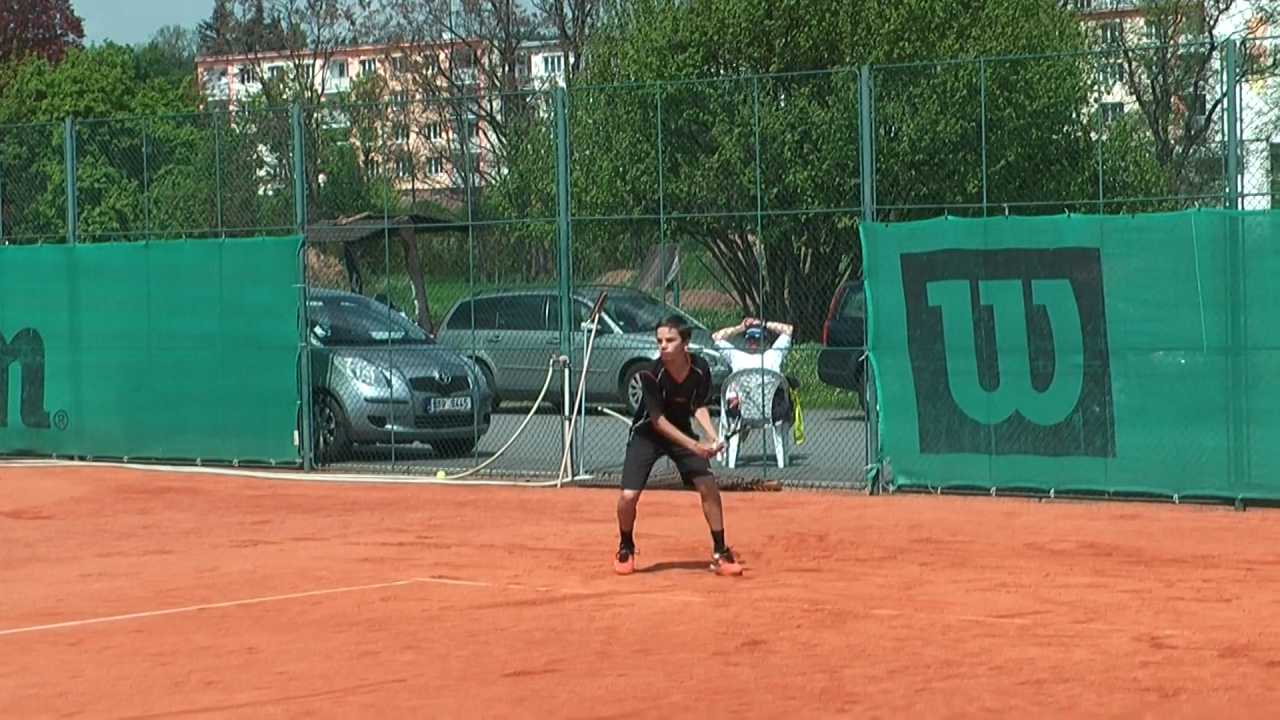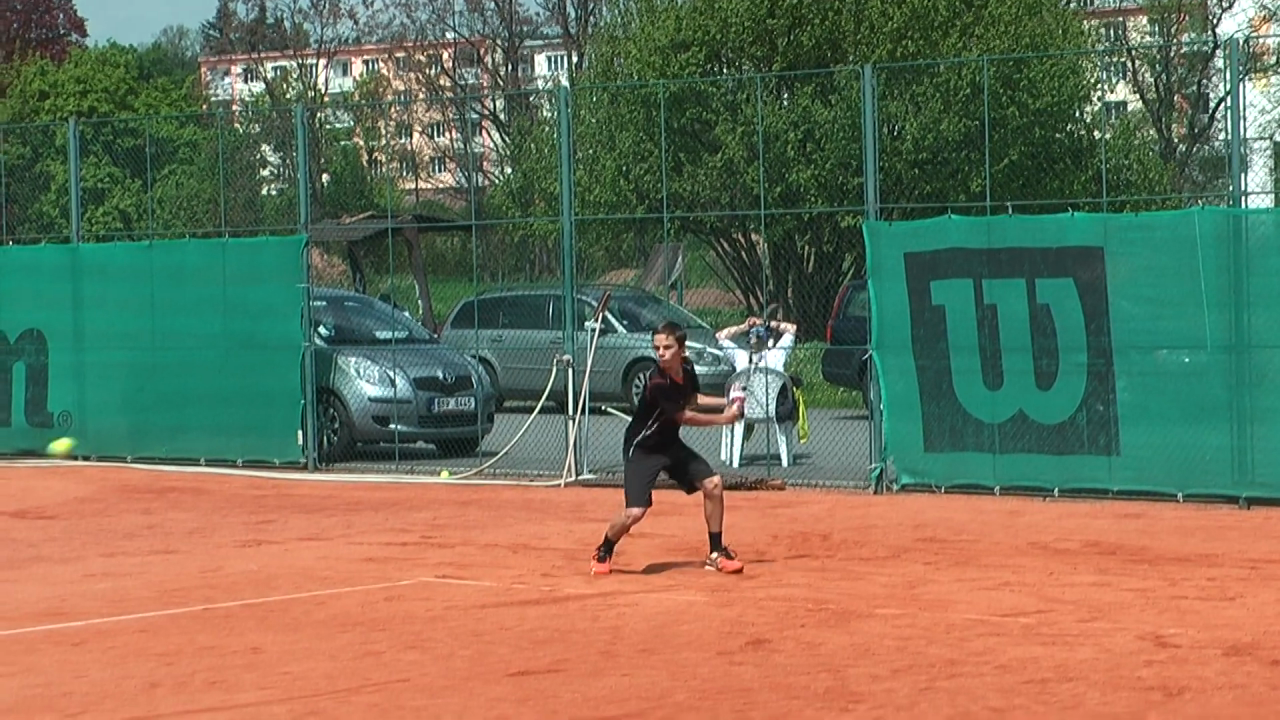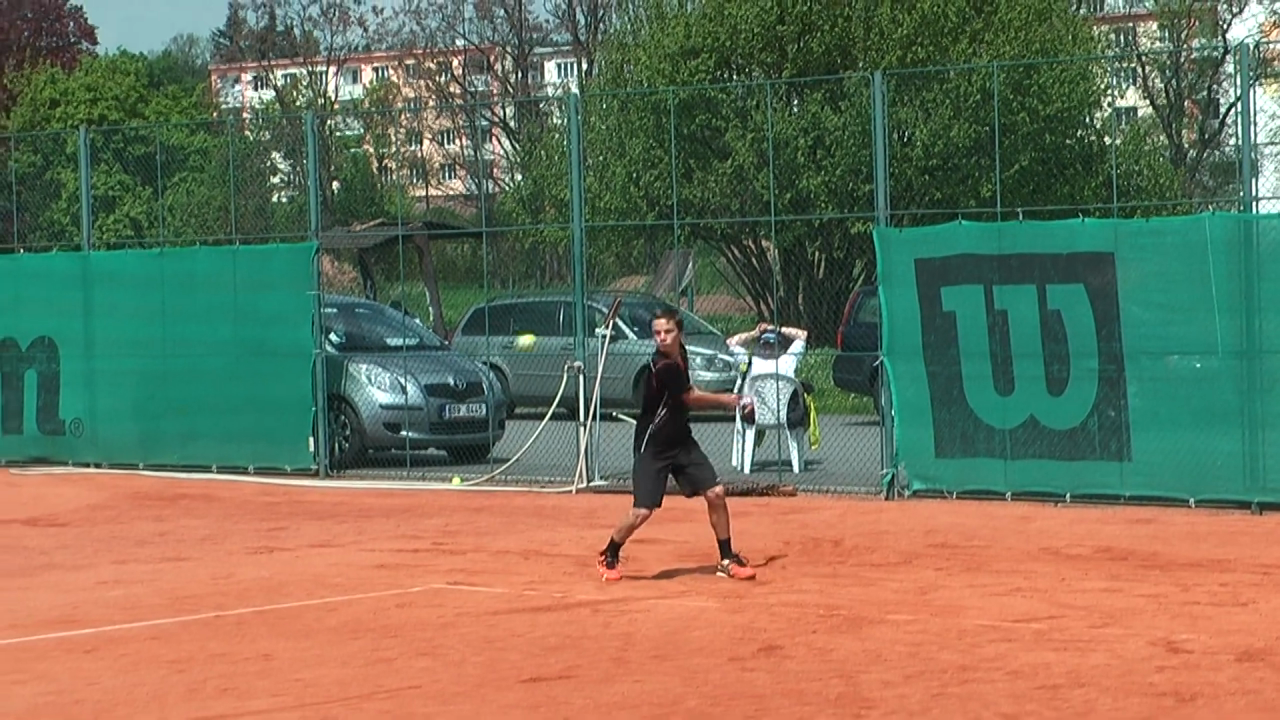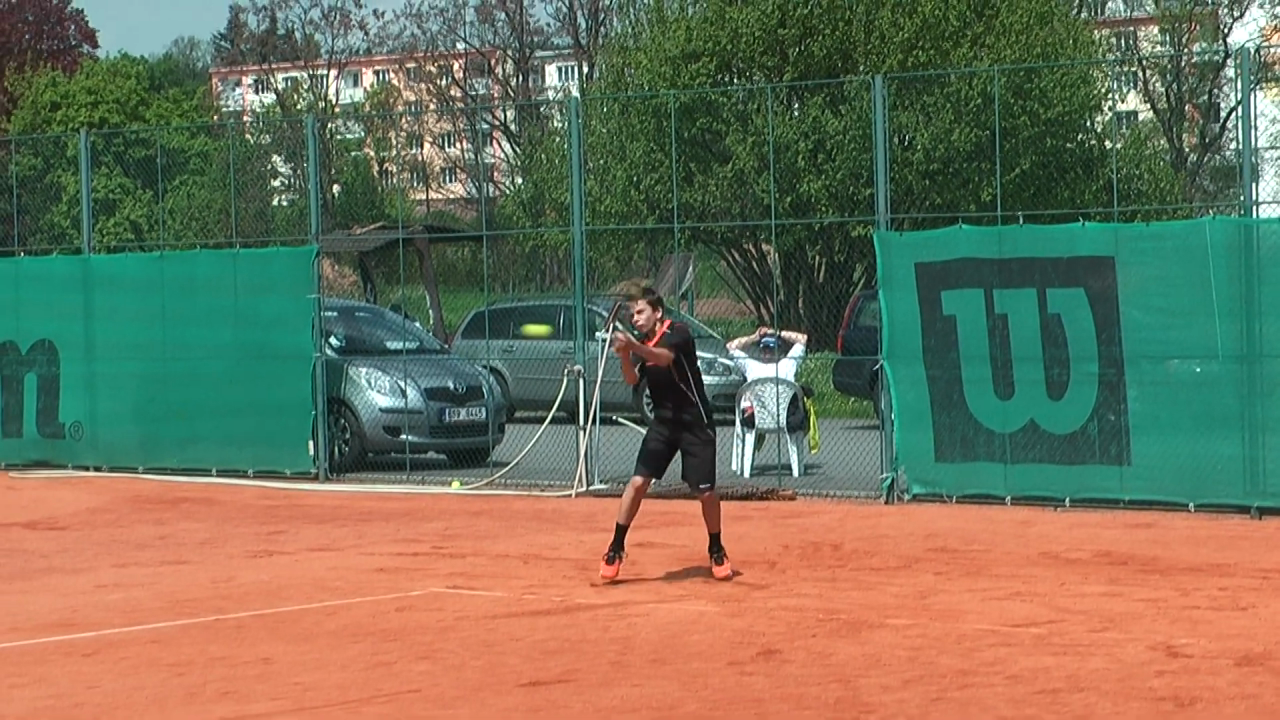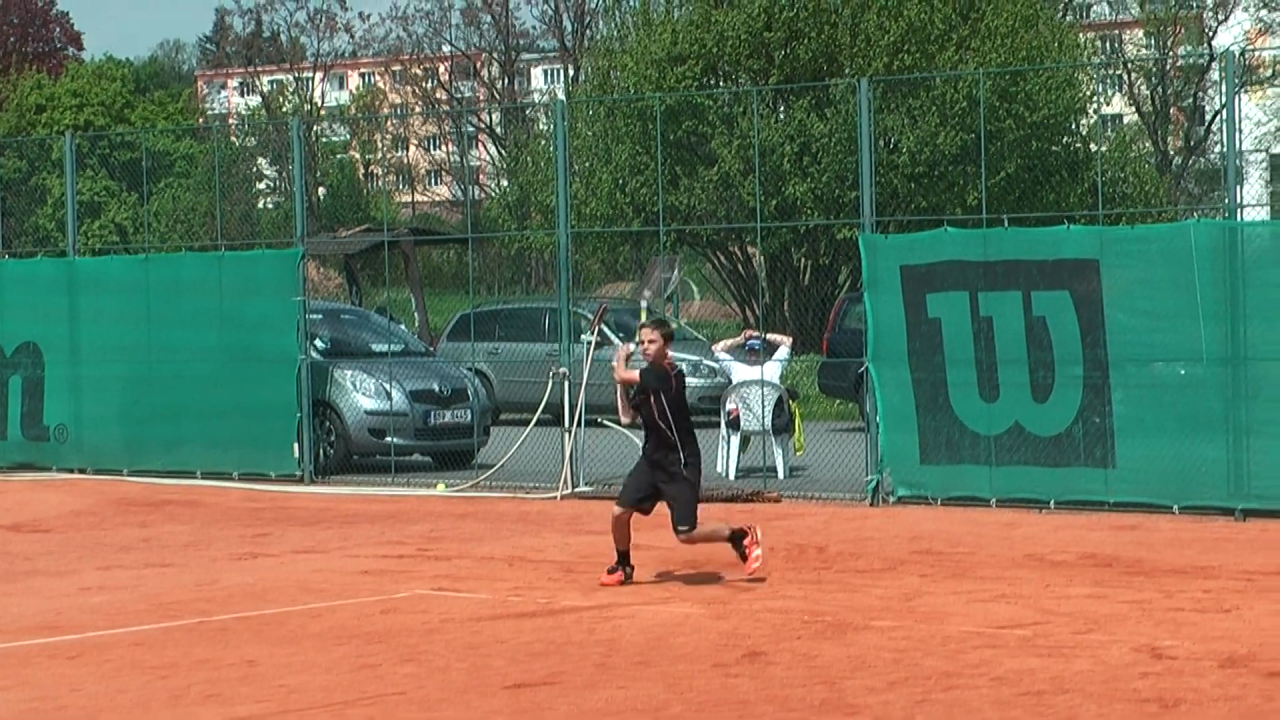
dt=0.2s
person 1, frame 1
left shoulder: (701, 368)
right shoulder: (652, 375)
left elbow: (700, 408)
right elbow: (659, 421)
left wrist: (712, 436)
right wrist: (692, 445)
left hip: (682, 432)
right hip: (648, 434)
left knee: (707, 484)
right knee: (628, 496)
left ankle: (720, 553)
right ankle: (626, 549)
person 1, frame 2
left shoulder: (686, 367)
right shoulder: (658, 383)
left elbow: (695, 398)
right elbow: (684, 417)
left wrist: (726, 403)
right wrist: (722, 419)
left hip: (670, 443)
right hip: (642, 448)
left knee: (714, 484)
right knee: (635, 512)
left ankle: (716, 553)
right ankle: (603, 551)
person 1, frame 3
left shoulder: (679, 351)
right shoulder: (660, 365)
right elbow: (690, 397)
left wrist: (725, 396)
right wrist: (725, 400)
left hip: (682, 440)
right hip: (651, 443)
left knee: (716, 493)
right knee: (641, 511)
left ankle: (727, 559)
right ankle: (608, 556)
person 1, frame 4
left shoulder: (679, 334)
right shoulder: (640, 344)
left elbow: (666, 357)
right elbow: (630, 376)
left wrist: (633, 344)
right wrist: (624, 349)
left hip: (695, 423)
right hip: (663, 423)
left knee: (706, 492)
right knee: (637, 484)
left ankle: (717, 551)
right ankle: (615, 551)
person 1, frame 5
left shoulder: (668, 372)
right shoulder: (646, 377)
left elbow: (621, 375)
right elbow: (627, 417)
left wrist: (620, 357)
right wrist: (622, 382)
left hip: (679, 464)
right hip: (651, 460)
left knee: (686, 534)
right knee: (619, 513)
left ankle: (743, 536)
right ankle: (623, 566)
